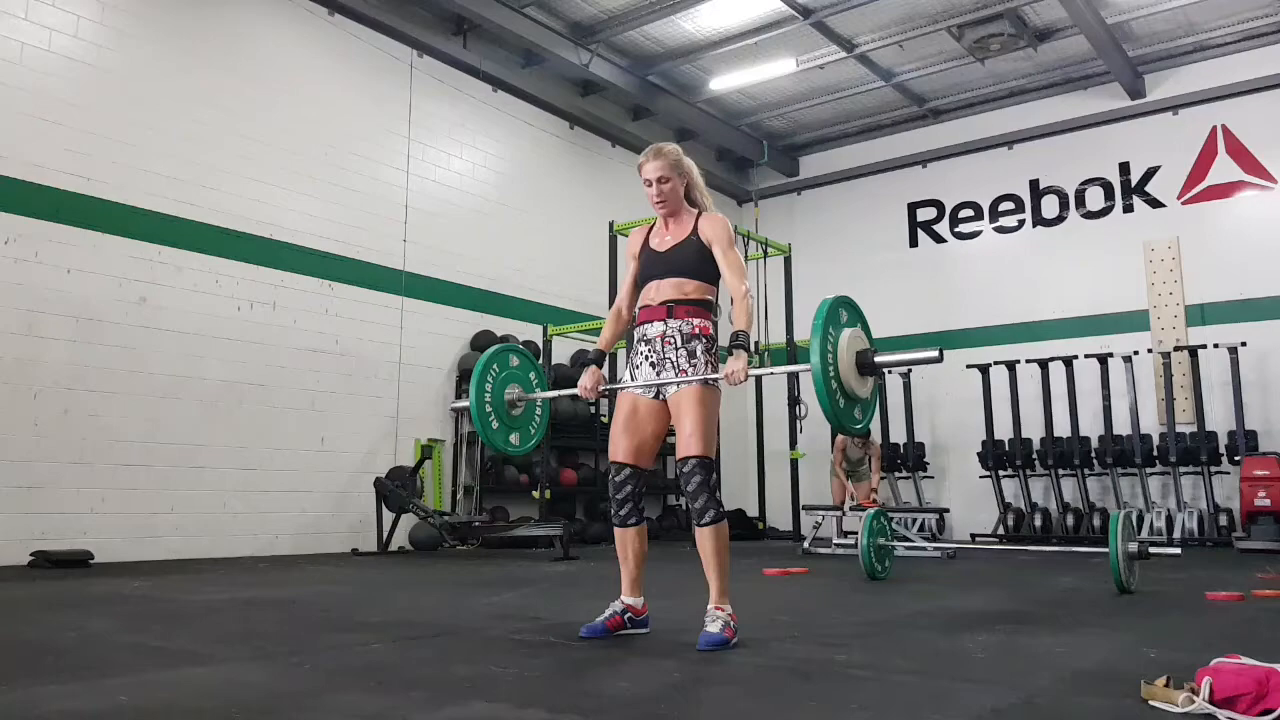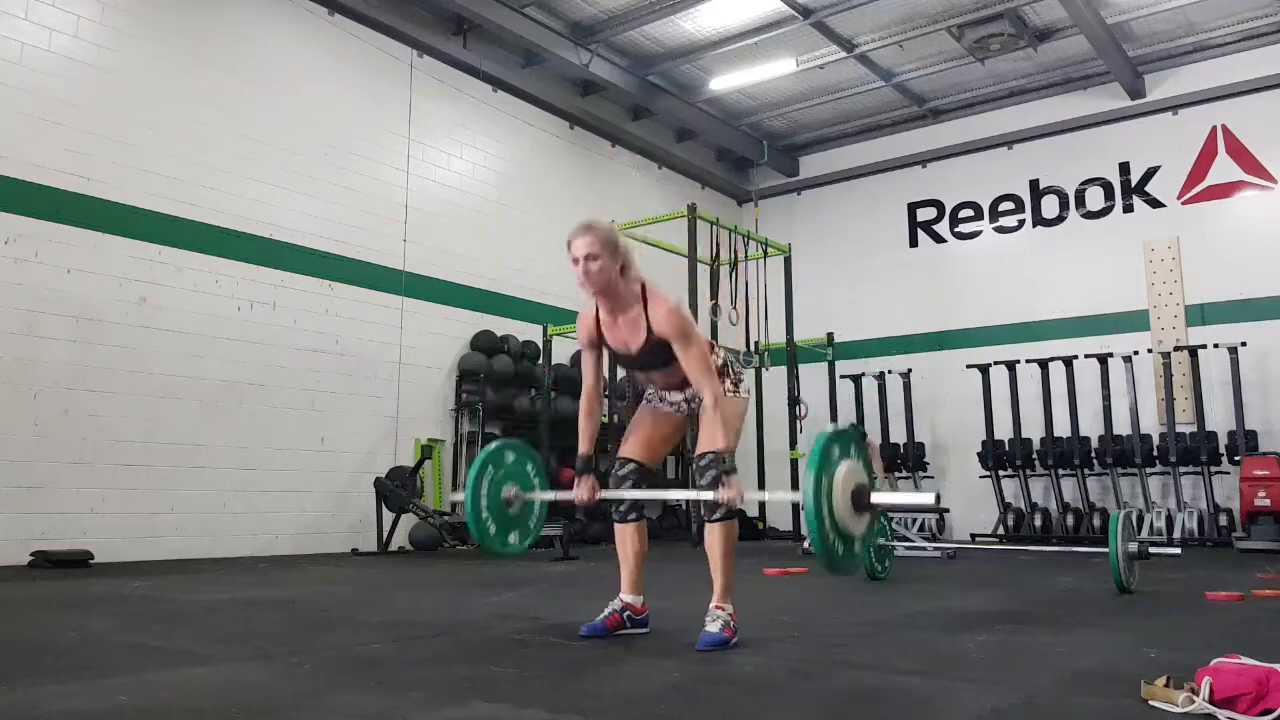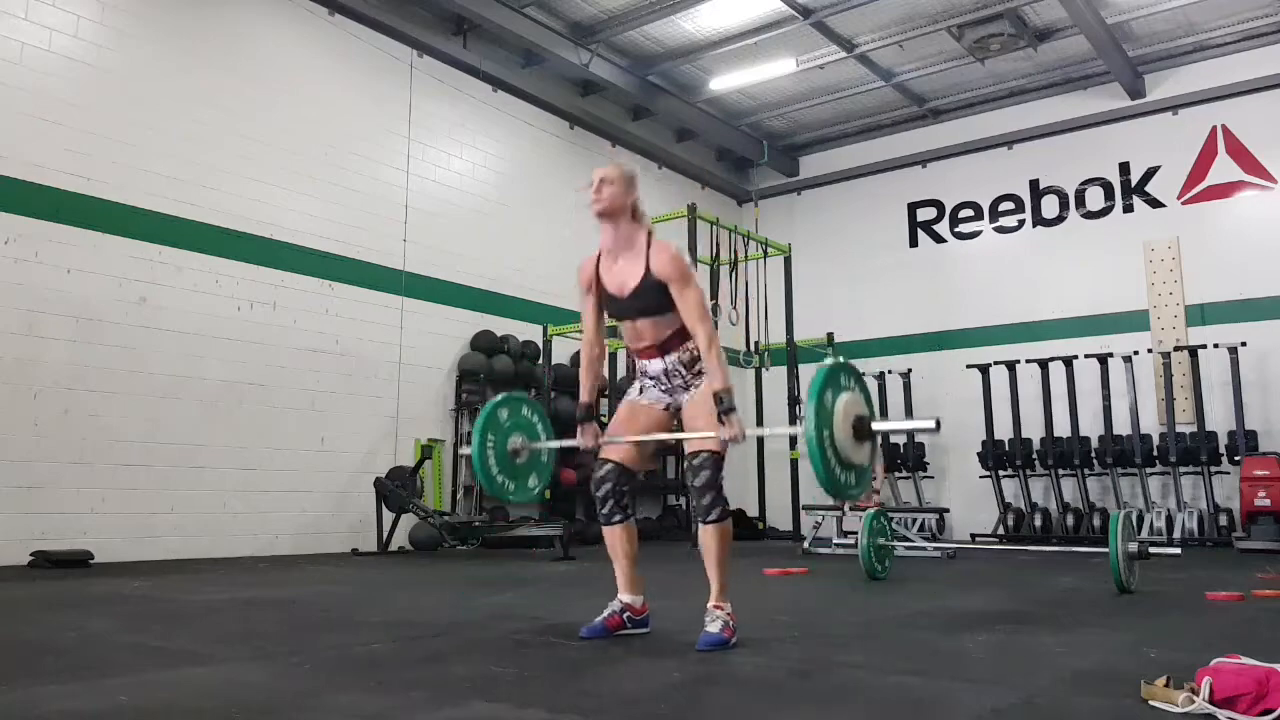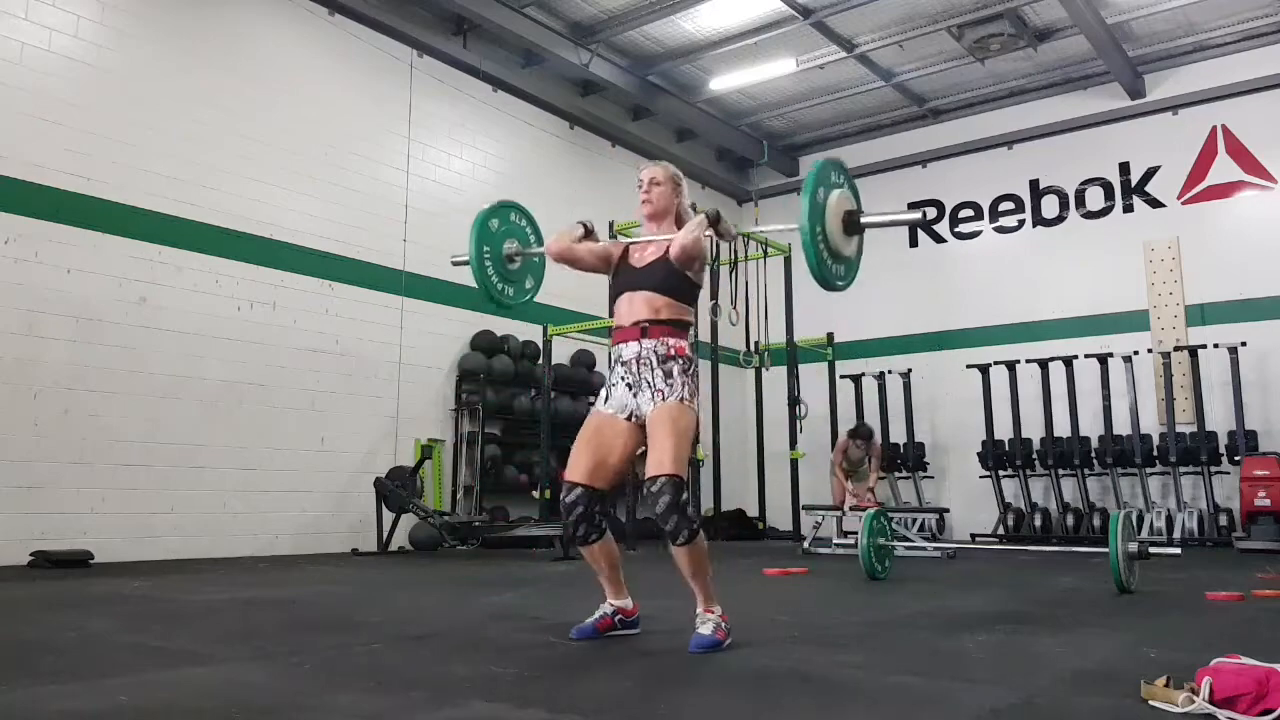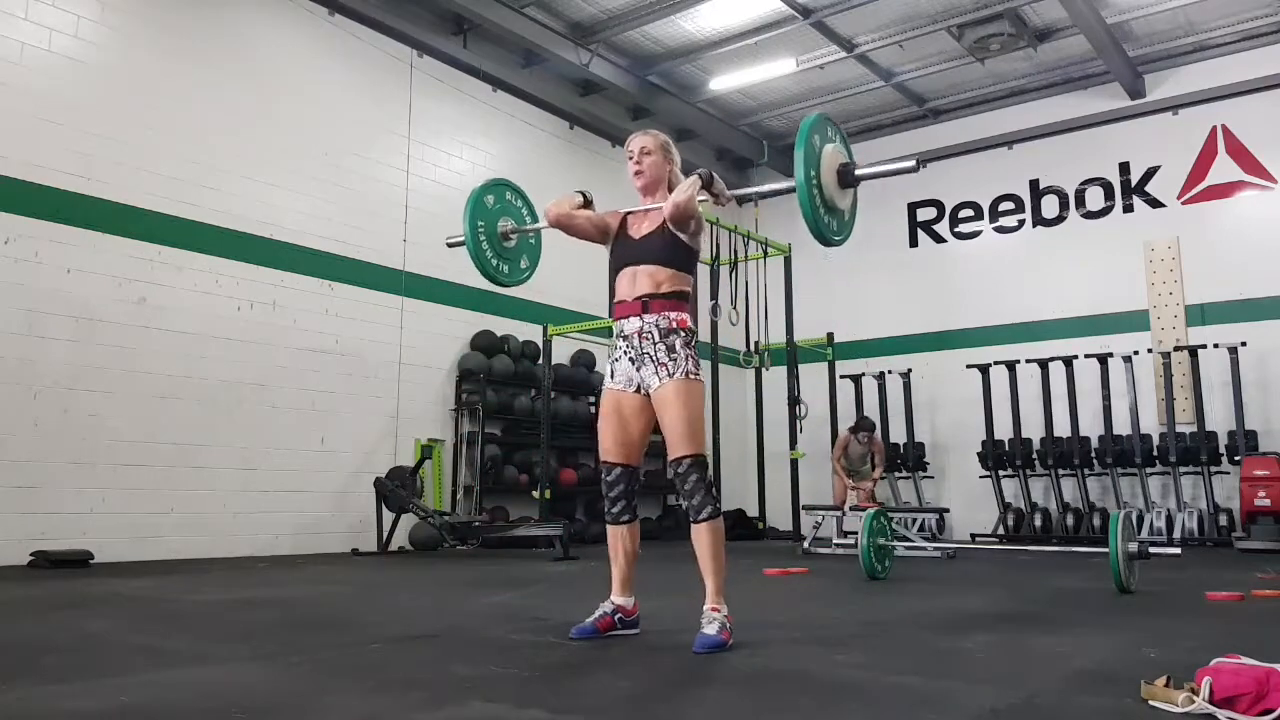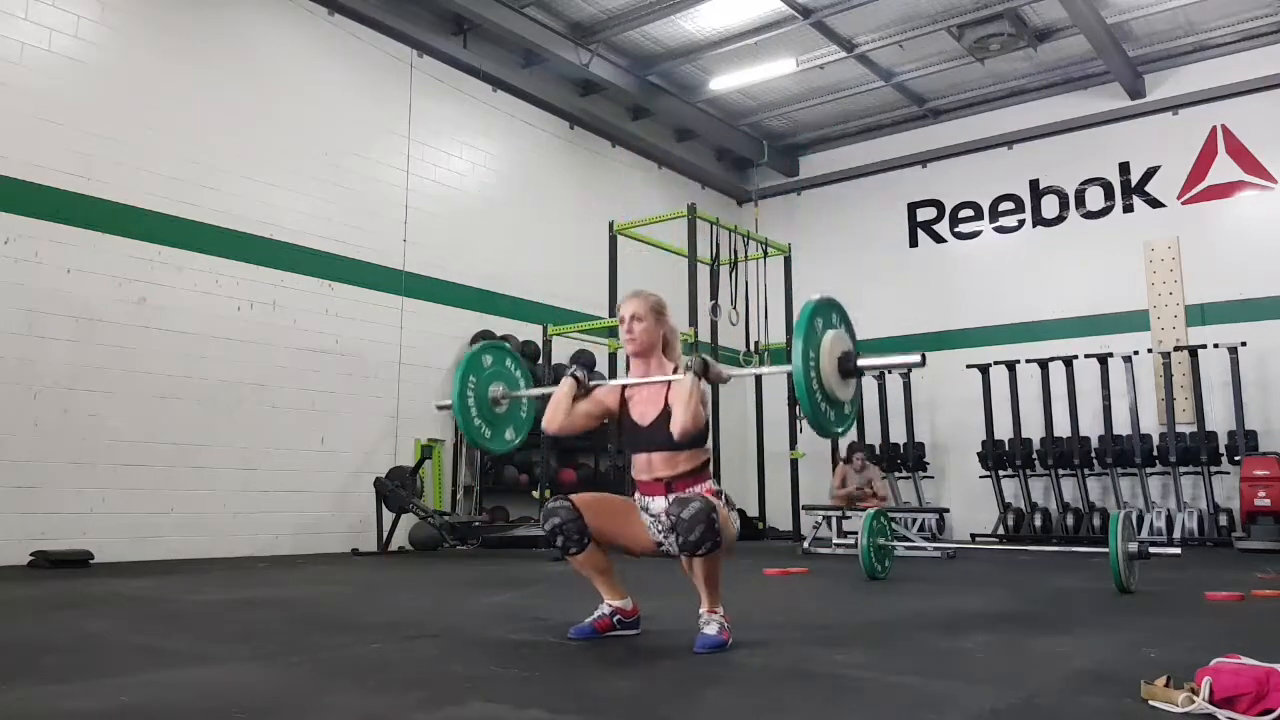
dt=0.4s
person 1, frame 1
left shoulder: (711, 225)
right shoulder: (640, 238)
left elbow: (739, 291)
right elbow: (621, 308)
left wrist: (740, 348)
right wrist: (596, 361)
left hip: (691, 346)
right hip: (643, 352)
left knee: (695, 475)
right knee: (622, 480)
left ankle: (720, 610)
right ankle: (631, 604)
person 1, frame 2
left shoulder: (663, 310)
right shoulder: (590, 320)
left elbow: (709, 392)
right elbow: (591, 399)
left wrist: (727, 468)
right wrist: (583, 469)
left hip: (719, 386)
right hip: (663, 395)
left knee: (710, 472)
right knee: (625, 476)
left ankle: (721, 613)
right ankle: (631, 602)
person 1, frame 3
left shoulder: (666, 257)
right shoulder: (591, 268)
left elbow: (706, 334)
right elbow: (592, 345)
left wrist: (726, 409)
right wrist: (585, 417)
left hip: (695, 371)
right hip: (650, 377)
left knee: (701, 477)
right knee: (607, 476)
left ankle: (720, 610)
right ankle: (629, 602)
person 1, frame 4
left shoulder: (690, 244)
right shoulder: (621, 251)
left elbow: (683, 248)
right elbow: (558, 250)
left wrist: (709, 223)
right wrist: (583, 230)
left hip: (668, 369)
right hip: (621, 374)
left knee: (665, 494)
right knee: (576, 497)
left ankle: (709, 612)
right ankle: (620, 606)
person 1, frame 5
left shoulder: (684, 215)
right shoulder: (619, 221)
left elbow: (678, 205)
right elbow: (556, 215)
left wrist: (702, 185)
right wrist: (584, 202)
left hip: (672, 345)
right hip: (625, 351)
left knee: (689, 475)
right knee: (615, 480)
left ankle: (716, 611)
right ankle: (621, 605)
person 1, frame 6
left shoulder: (683, 382)
right shoulder: (615, 394)
left elbow: (683, 427)
right elbow: (554, 424)
left wrist: (695, 374)
right wrist: (572, 381)
left hip: (699, 505)
right hip: (646, 512)
left knee: (692, 515)
right knee: (559, 515)
left ankle: (712, 614)
right ankle: (619, 607)
